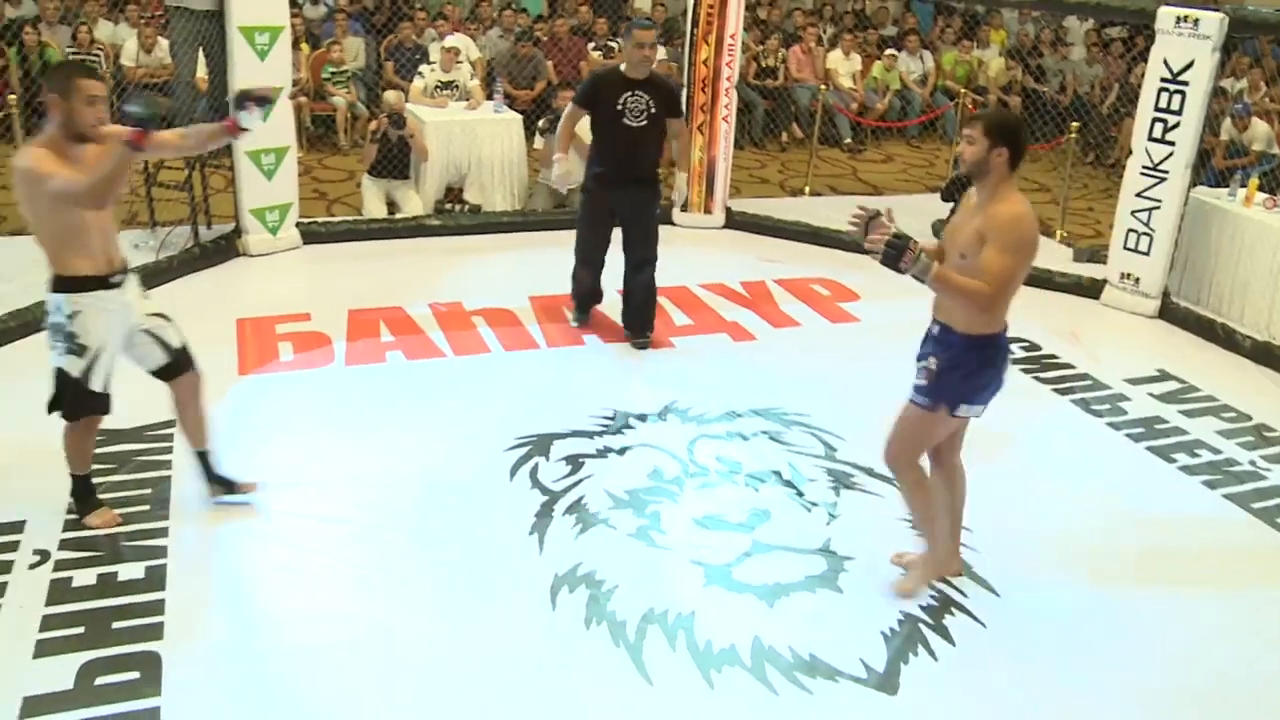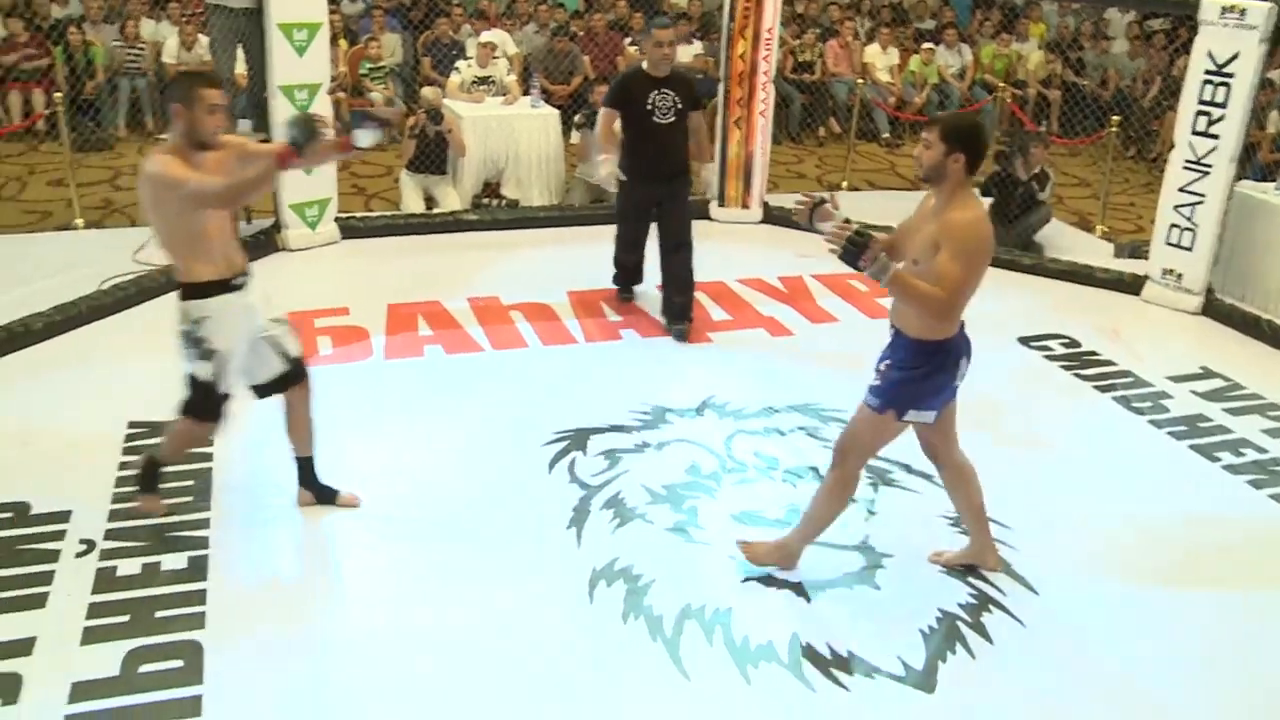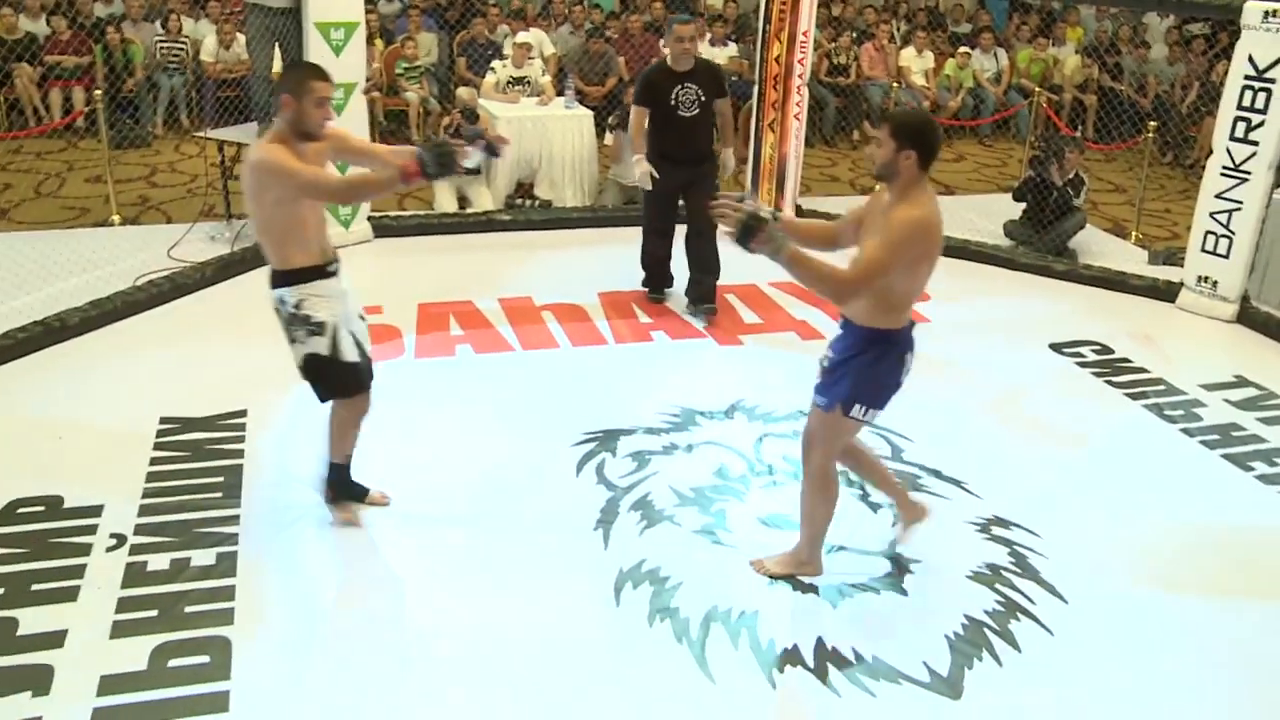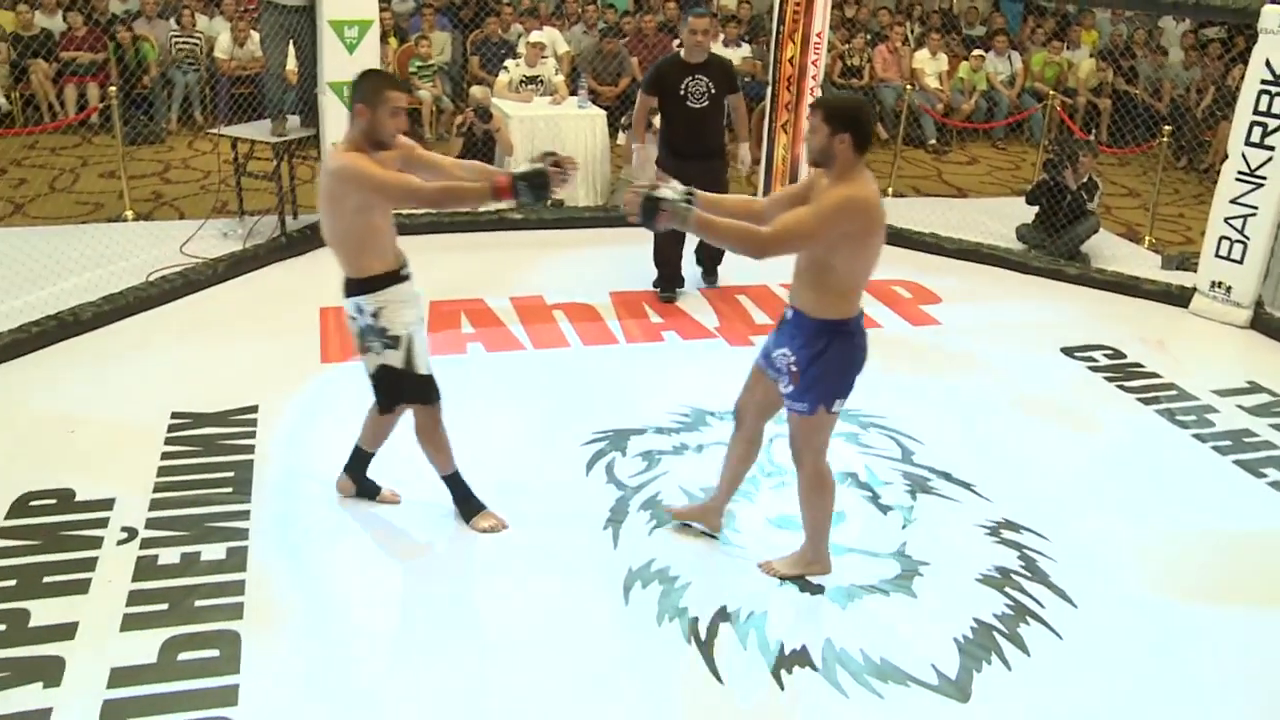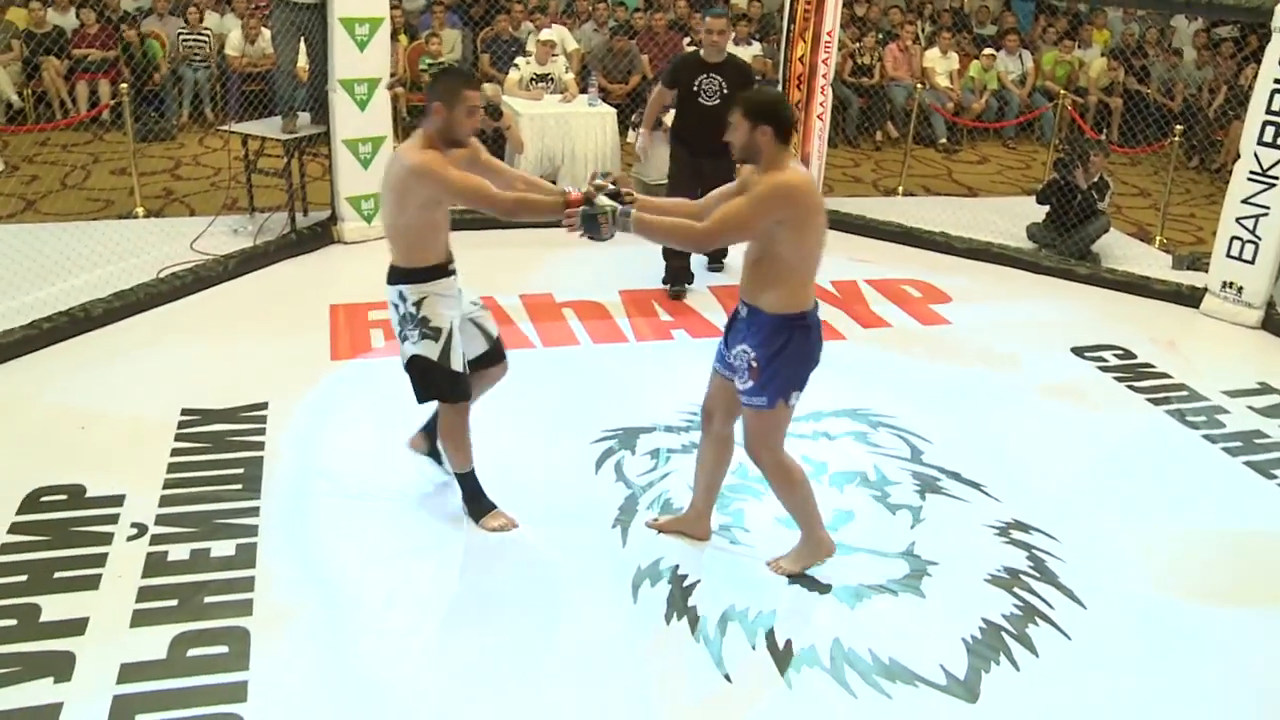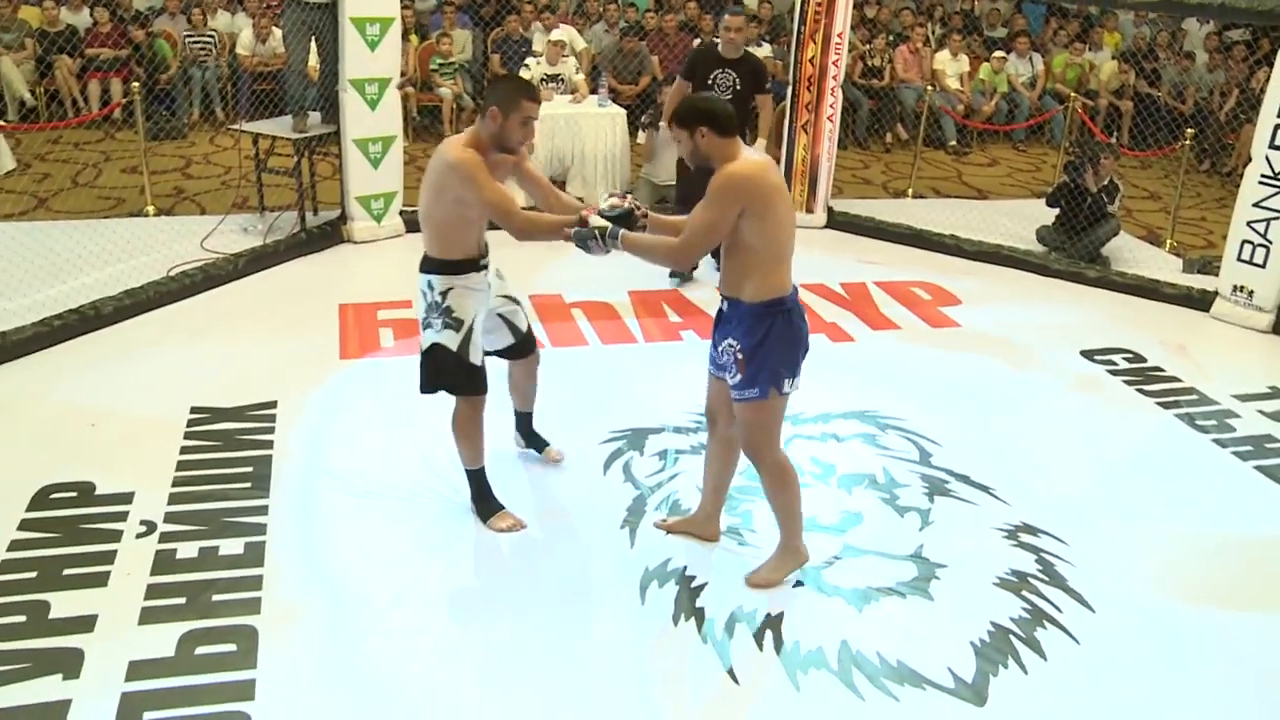
dt=0.2s
person 1, frame 1
left shoulder: (1012, 218)
right shoulder: (974, 198)
left elbow: (986, 300)
right elbow: (945, 257)
left wrist: (916, 266)
right wrist: (896, 240)
left hip: (971, 355)
right hip: (945, 338)
left knee: (898, 455)
right knee: (943, 454)
left ankle: (937, 555)
right ankle: (945, 554)
person 1, frame 2
left shoulder: (966, 224)
right shoulder: (936, 202)
left elbow: (941, 306)
right elbow: (893, 247)
left wrist: (874, 266)
right wrist: (834, 224)
left hip: (923, 361)
right hip: (921, 352)
left knee: (848, 455)
right knee: (943, 452)
left ankle: (791, 547)
right ankle: (982, 547)
person 1, frame 3
left shoulder: (913, 220)
right shoulder: (892, 195)
left elbow: (842, 289)
right elbow: (833, 234)
left wrist: (773, 244)
right wrist: (771, 221)
left hip: (874, 348)
right hip: (863, 338)
left knee: (816, 452)
right knee: (836, 442)
left ankle: (807, 555)
right ankle: (906, 506)
person 1, frame 4
left shoulder: (852, 200)
right shoulder: (826, 179)
left elbow: (762, 242)
right elbow: (759, 210)
left wrist: (680, 217)
right wrist: (686, 198)
left hip: (828, 340)
right hip: (800, 325)
left knee: (806, 454)
right knee: (746, 416)
left ankle: (815, 553)
right ankle: (713, 510)
person 1, frame 5
left shoulder: (786, 187)
right shoulder: (762, 176)
left elbow: (703, 236)
right elbow: (700, 209)
left wrist: (624, 220)
right wrist: (630, 200)
left hip: (783, 333)
right hip: (751, 320)
left knee: (763, 448)
right knee: (714, 417)
left ankle: (815, 541)
right ankle: (697, 516)
person 1, frame 6
left shoulder: (737, 178)
right shoulder: (745, 168)
left elbow: (682, 253)
right elbow: (698, 229)
left wrist: (614, 238)
right wrist: (645, 218)
left hip: (766, 323)
right hip: (742, 314)
left knee: (759, 445)
right knee: (719, 419)
left ankle: (791, 547)
right ankle: (707, 517)
person 2, frame 1
left shoulder: (106, 140)
right shoulder: (33, 163)
left elbow: (182, 141)
right elbow: (93, 198)
left wrist: (234, 122)
right wrist: (136, 140)
left hip: (126, 287)
right hip: (82, 299)
left knee: (185, 377)
right knee: (87, 411)
left ankle: (211, 474)
right ankle: (83, 497)
person 2, frame 2
left shoulder: (226, 148)
right shoulder: (158, 170)
left elbow: (292, 154)
right elbow: (224, 196)
left wrist: (344, 141)
right wrist: (288, 152)
left hip: (243, 292)
right hip: (208, 305)
left knee: (297, 386)
right knee: (204, 417)
left ankle: (309, 483)
right ankle: (150, 473)
person 2, frame 3
left shoulder: (323, 140)
right shoulder: (266, 159)
left elbow: (386, 155)
right elbow: (341, 192)
left wrist: (438, 154)
right wrist: (417, 170)
left hip: (331, 281)
right hip: (300, 293)
left knee: (358, 387)
right knee: (351, 394)
left ankle: (341, 480)
right ankle: (338, 490)
person 2, frame 4
left shoulder: (392, 148)
right shoulder: (345, 168)
left elbow: (457, 171)
right elbow: (430, 196)
left wrist: (523, 173)
right wrist: (509, 187)
left hip: (398, 288)
right hip: (374, 299)
left knee: (395, 398)
right knee: (425, 401)
left ankle: (354, 477)
right ankle: (463, 498)
person 2, frame 5
left shoulder: (460, 146)
right shoulder: (417, 164)
left elbow: (518, 184)
right elbow: (500, 203)
left wrist: (580, 197)
right wrist: (575, 202)
left hip: (447, 279)
right hip: (418, 290)
left knee: (492, 364)
right knee: (455, 396)
left ankle: (428, 435)
right ankle: (473, 496)
person 2, frame 6
left shoulder: (508, 152)
right shoulder: (459, 160)
left elbow: (549, 197)
right elbow: (516, 224)
right wrist: (585, 223)
left hip: (483, 270)
right hip: (448, 282)
left knee: (527, 354)
right knee: (470, 391)
left ankle: (527, 433)
right ankle: (480, 497)
person 3, frame 1
left shoulder: (665, 90)
right shoulder: (600, 82)
left elbow: (679, 132)
right elbow: (570, 118)
left wrist: (681, 175)
right wrist: (561, 158)
left hip: (644, 188)
right hip: (600, 185)
left knee: (642, 259)
right knee: (589, 253)
left ankle: (639, 327)
right ankle: (584, 303)
person 3, frame 2
left shoulder: (685, 84)
right shoulder: (627, 82)
left elbow: (697, 126)
right elbow: (605, 122)
left wrist: (706, 165)
right wrist: (606, 159)
left hip: (676, 179)
right hip: (635, 178)
left knee: (677, 246)
right knee: (630, 240)
left ankle: (678, 315)
right ankle: (626, 282)
person 3, frame 3
left shoulder: (711, 73)
right shoulder: (652, 77)
left elbow: (723, 111)
right elbow: (637, 120)
left wrist: (727, 149)
right wrist: (640, 159)
left hip: (702, 164)
right hip: (663, 165)
left knee: (703, 229)
right knee: (657, 228)
left ankle: (702, 295)
right ankle: (656, 283)
person 3, frame 4
left shoulder: (723, 68)
right shoulder: (664, 69)
left elbow: (737, 106)
right elbow: (642, 107)
left wrist: (743, 144)
right wrist: (638, 145)
left hip: (713, 158)
right hip: (673, 159)
left ankle: (709, 266)
right ankle: (668, 281)
person 3, frame 5
left shoulder: (740, 69)
right shoulder: (682, 64)
right elbow: (660, 96)
right wrist: (645, 132)
left hip: (721, 153)
right hip: (685, 151)
left ankle: (715, 254)
right ankle: (677, 276)
person 3, frame 6
left shoulder: (755, 67)
right shoulder: (700, 56)
left elbow: (765, 106)
right elbow: (679, 88)
left wrist: (761, 141)
right wrist: (665, 122)
right knee: (688, 198)
